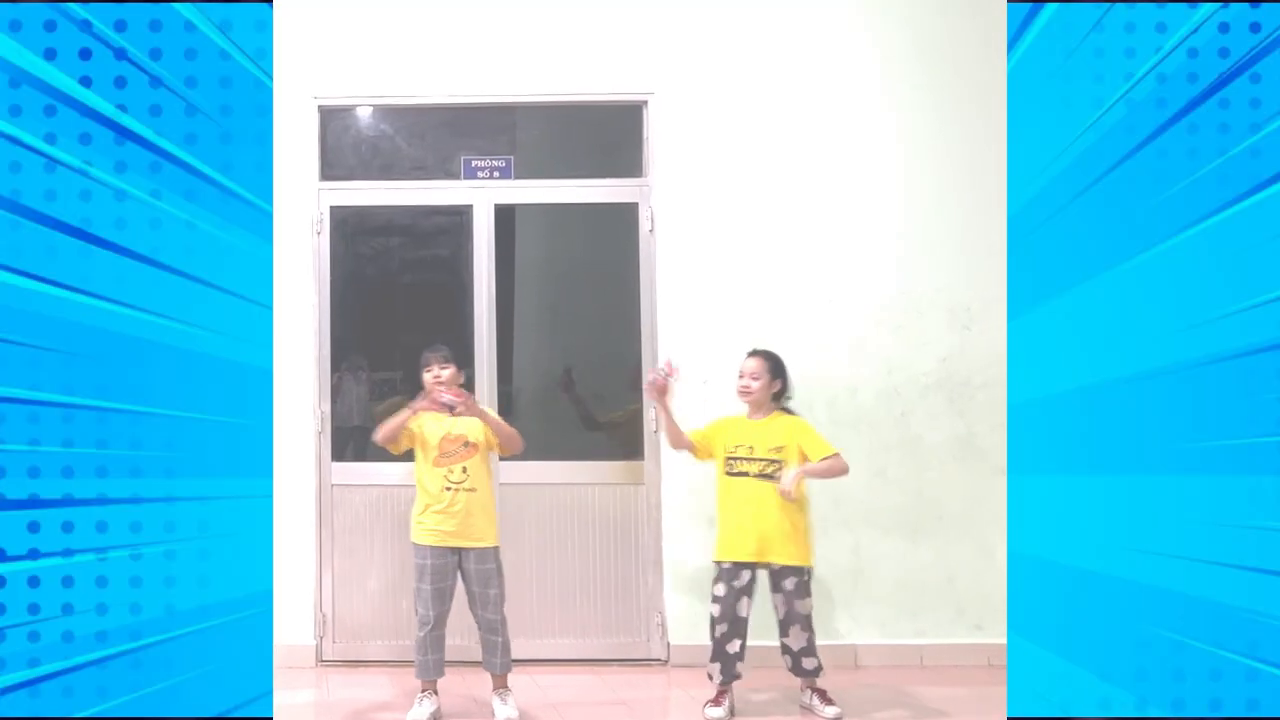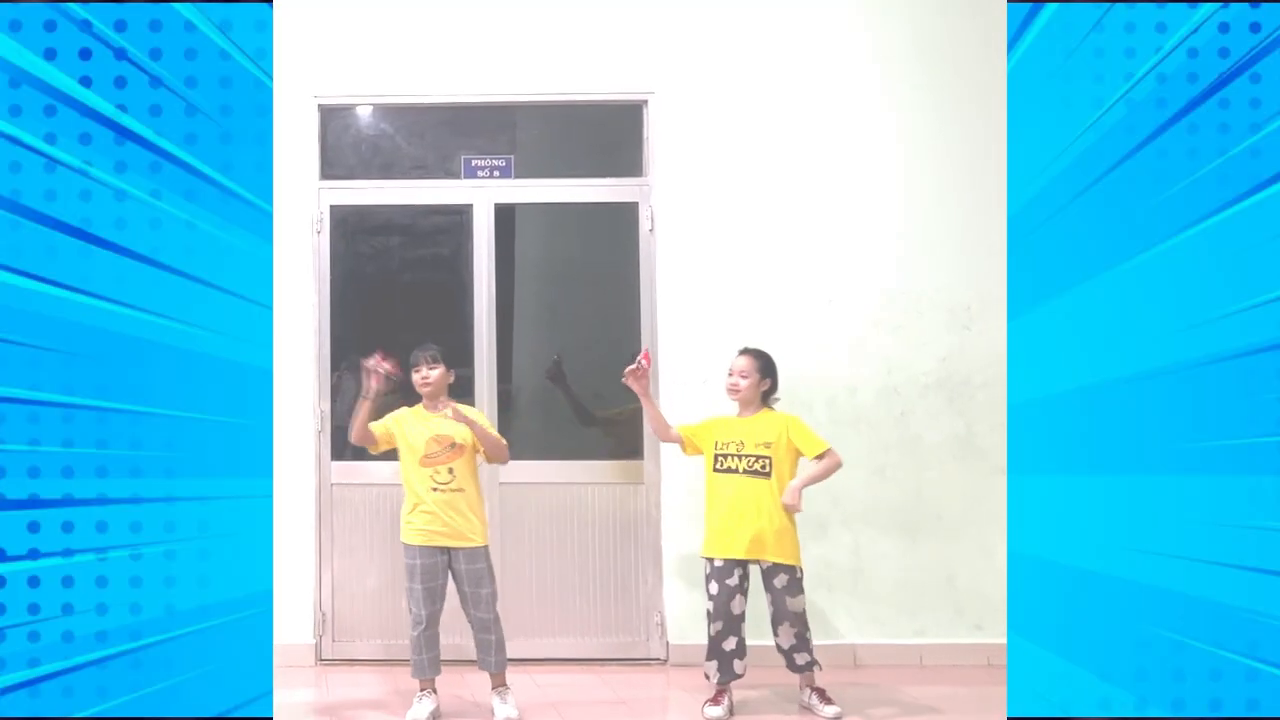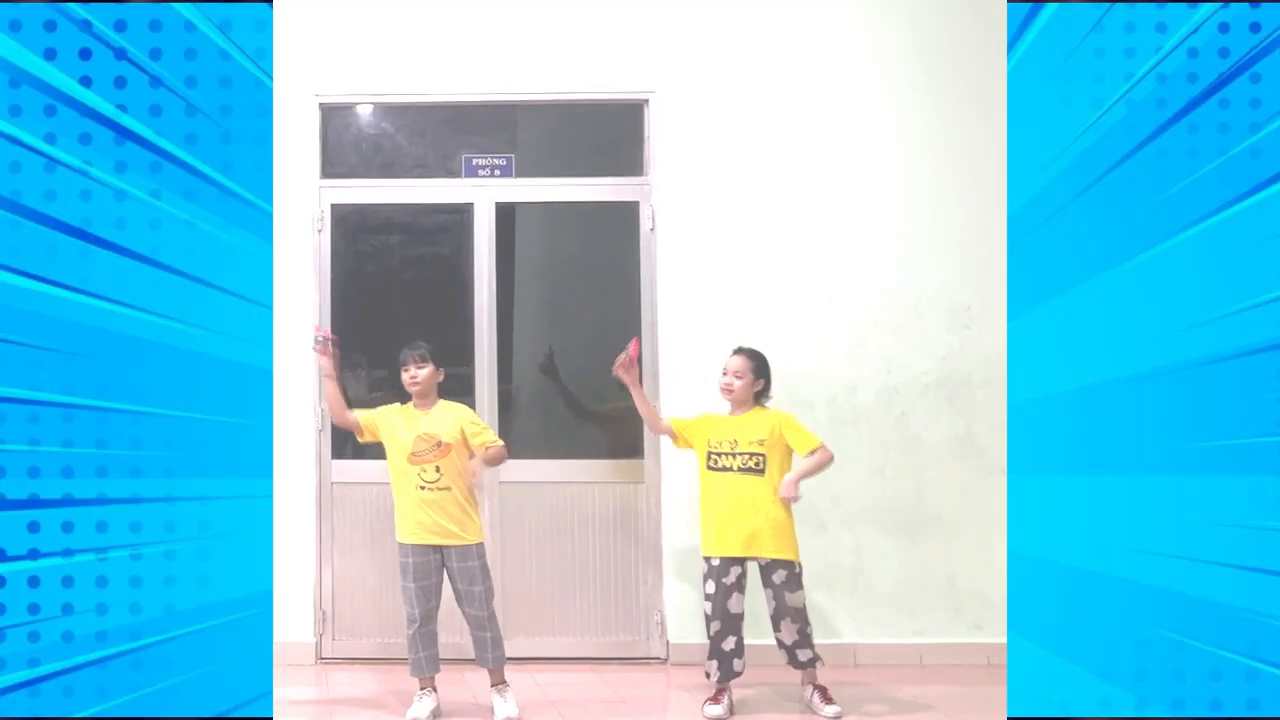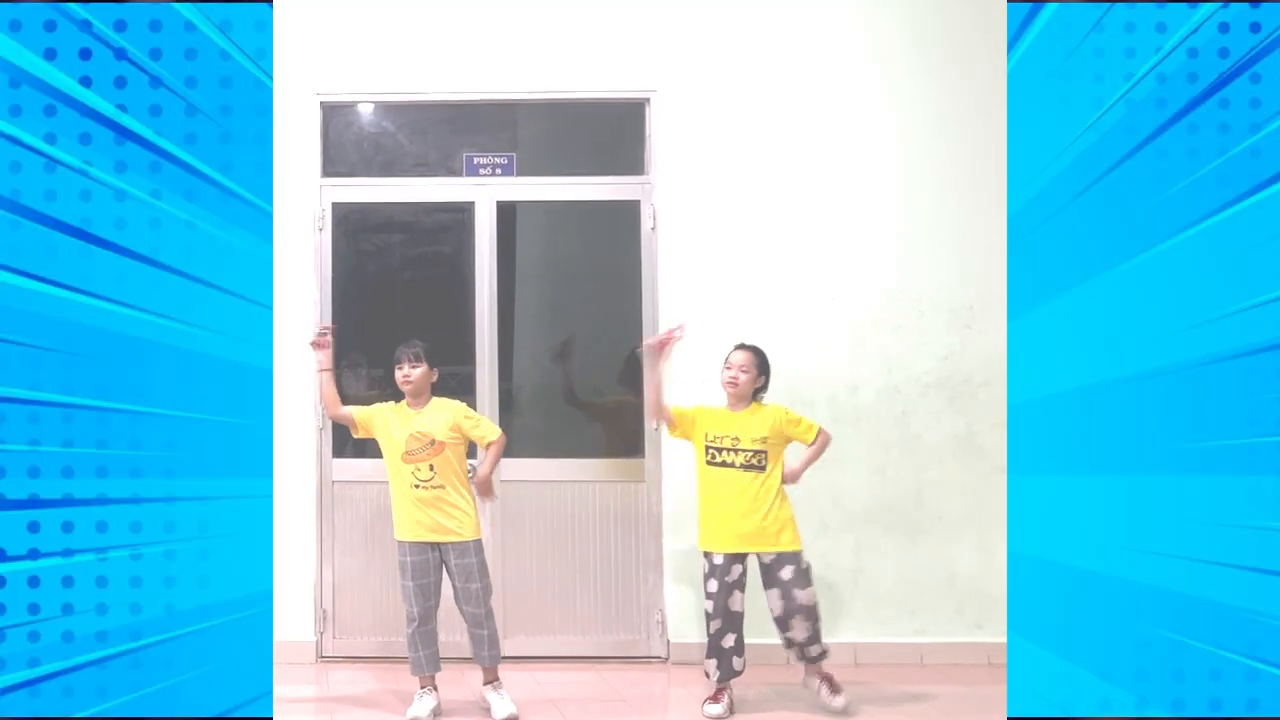
dt=0.2s
person 1, frame 1
left shoulder: (480, 416)
right shoulder: (417, 419)
left elbow: (516, 447)
right elbow: (382, 439)
left wrist: (479, 412)
right wrist: (416, 407)
left hip: (480, 533)
right hip: (433, 534)
left knee: (491, 614)
right knee: (430, 617)
person 1, frame 2
left shoulder: (468, 415)
right shoulder: (402, 419)
left elbow: (502, 456)
right elbow: (358, 437)
left wrist: (469, 423)
right wrist: (369, 395)
left hip: (468, 533)
right hip: (422, 535)
left knee: (484, 612)
right knee: (424, 616)
left ankle: (500, 689)
person 1, frame 3
left shoulder: (459, 414)
right shoulder: (389, 417)
left elbow: (497, 450)
right elbow: (341, 417)
left wrist: (478, 463)
right wrist: (329, 370)
left hip: (461, 532)
right hip: (415, 535)
left knee: (480, 610)
right knee: (420, 615)
left ankle: (499, 687)
person 1, frame 4
left shoulder: (453, 411)
right shoulder: (383, 416)
left elbow: (496, 437)
right elbow: (333, 410)
left wrist: (486, 472)
right wrist: (325, 362)
left hip: (459, 528)
right hip: (412, 532)
left knee: (477, 606)
right knee: (419, 613)
left ankle: (492, 684)
person 2, frame 1
left shoulder: (795, 427)
right shoulder: (725, 428)
left elbow: (840, 465)
right elbow: (679, 442)
left wrist: (801, 470)
right wrist: (661, 402)
left hip: (785, 543)
right hip: (736, 543)
left knee: (796, 615)
right knee: (727, 616)
left ankle: (810, 688)
right ankle: (723, 689)
person 2, frame 2
left shoulder: (785, 424)
right shoulder: (715, 427)
left elbow: (832, 460)
right elbow: (666, 433)
left wrist: (798, 483)
right wrist: (643, 393)
left hip: (774, 539)
right hip: (725, 541)
left knee: (789, 613)
right knee: (723, 614)
left ankle: (808, 686)
right ankle: (722, 688)
person 2, frame 3
left shoulder: (777, 422)
right shoulder: (706, 425)
left elbow: (824, 455)
right elbow: (656, 424)
left wrist: (793, 477)
right wrist: (633, 383)
left hip: (771, 535)
right hip: (723, 538)
left knee: (790, 608)
right knee: (721, 612)
left ankle: (811, 683)
right ankle: (722, 687)
person 2, frame 4
left shoulder: (775, 417)
right shoulder: (700, 418)
left elbow: (821, 436)
right elbow: (655, 411)
left wrist: (797, 467)
right wrist: (655, 364)
left hip: (772, 530)
right hip: (721, 534)
left knee: (798, 602)
right knee: (722, 610)
left ankle: (816, 671)
right ankle: (722, 687)
